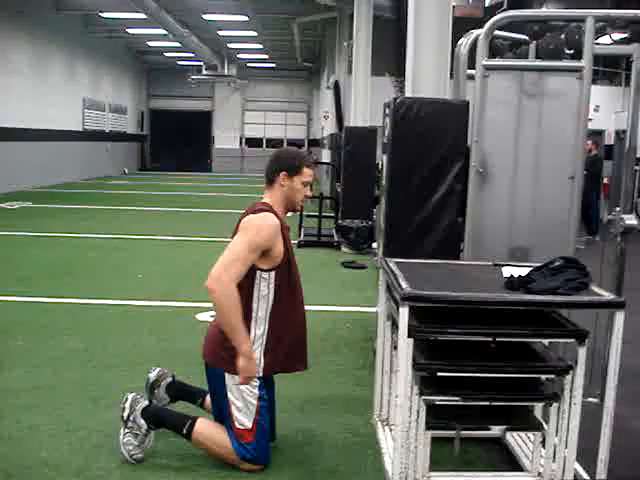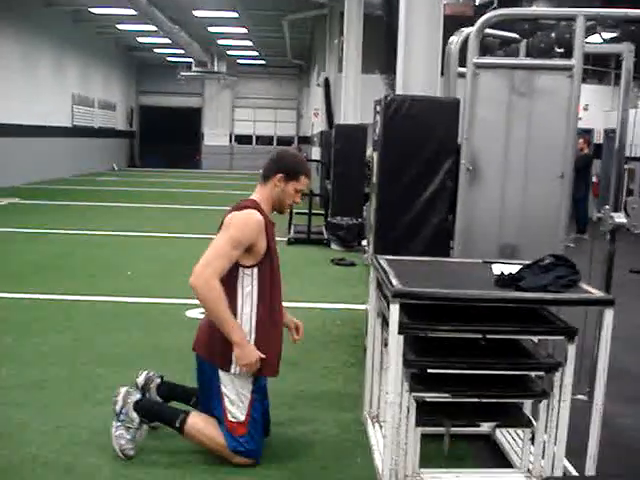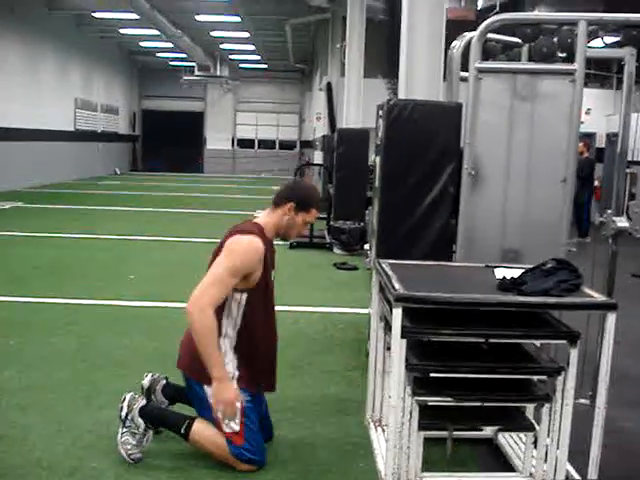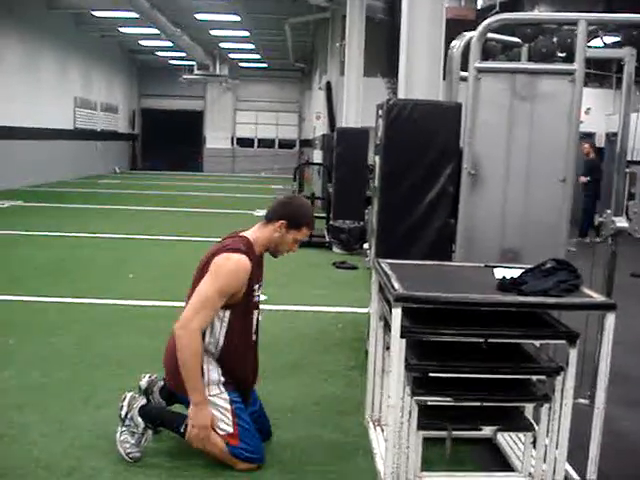
dt=0.5s
person 1, frame 1
left shoulder: (272, 221)
right shoulder: (264, 222)
right elbow: (218, 283)
right wrist: (245, 351)
left hip: (249, 351)
right hip: (237, 355)
left knee: (260, 429)
right knee: (253, 458)
left ankle: (170, 388)
right ankle: (150, 413)
person 1, frame 2
left shoulder: (260, 219)
right shoulder: (248, 218)
right elbow: (201, 280)
left wrist: (283, 317)
right wrist: (240, 342)
left hip: (237, 346)
right hip: (228, 350)
left knee: (257, 426)
right knee: (245, 452)
left ankle: (160, 390)
right ankle: (142, 407)
person 1, frame 3
left shoulder: (260, 239)
right shoulder: (249, 244)
right elbow: (198, 306)
right wrist: (220, 380)
left hip: (233, 356)
right hip: (214, 360)
left knee: (262, 432)
right knee: (249, 458)
left ankle: (165, 391)
right ankle: (148, 413)
person 1, frame 4
left shoulder: (250, 251)
right shoulder: (236, 261)
right elbow: (186, 329)
left wrist: (246, 368)
right wrist: (200, 404)
left hip: (221, 362)
right hip: (200, 367)
left knee: (262, 432)
right knee: (249, 457)
left ankle: (163, 393)
right ankle: (147, 413)
